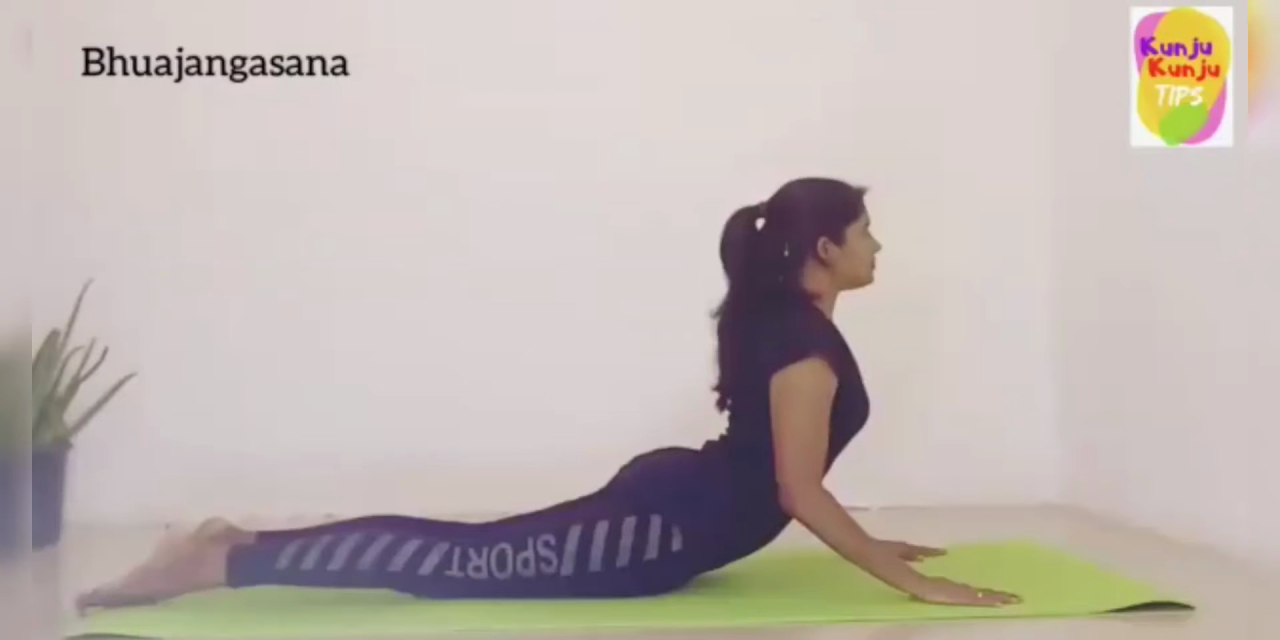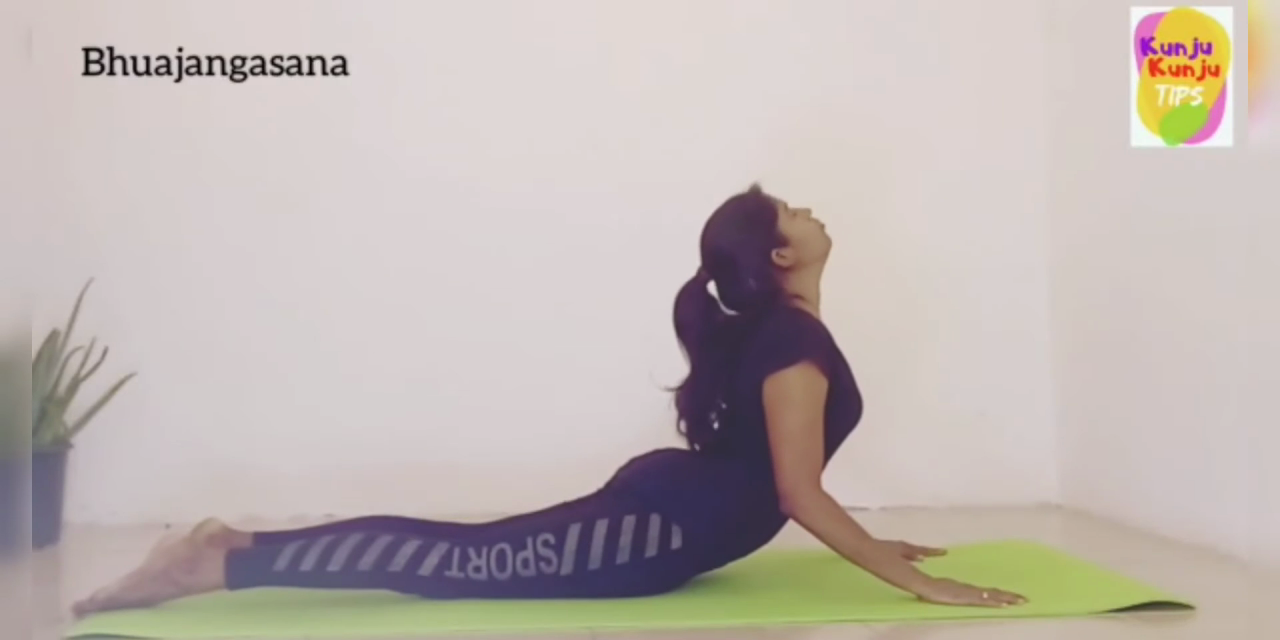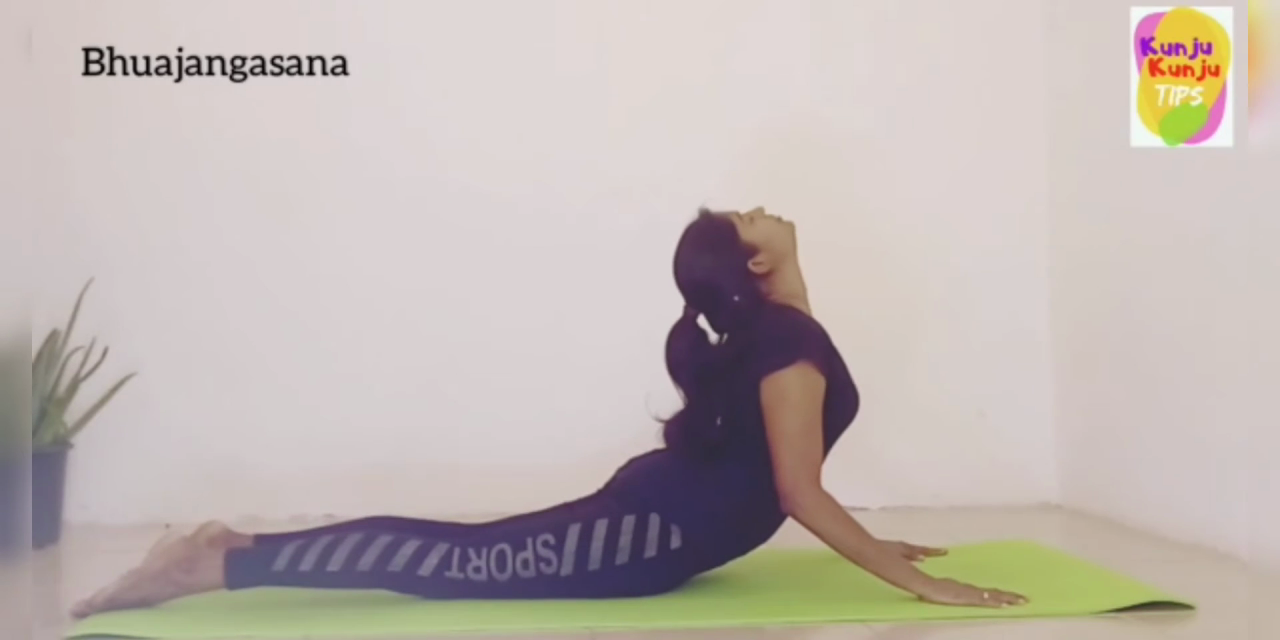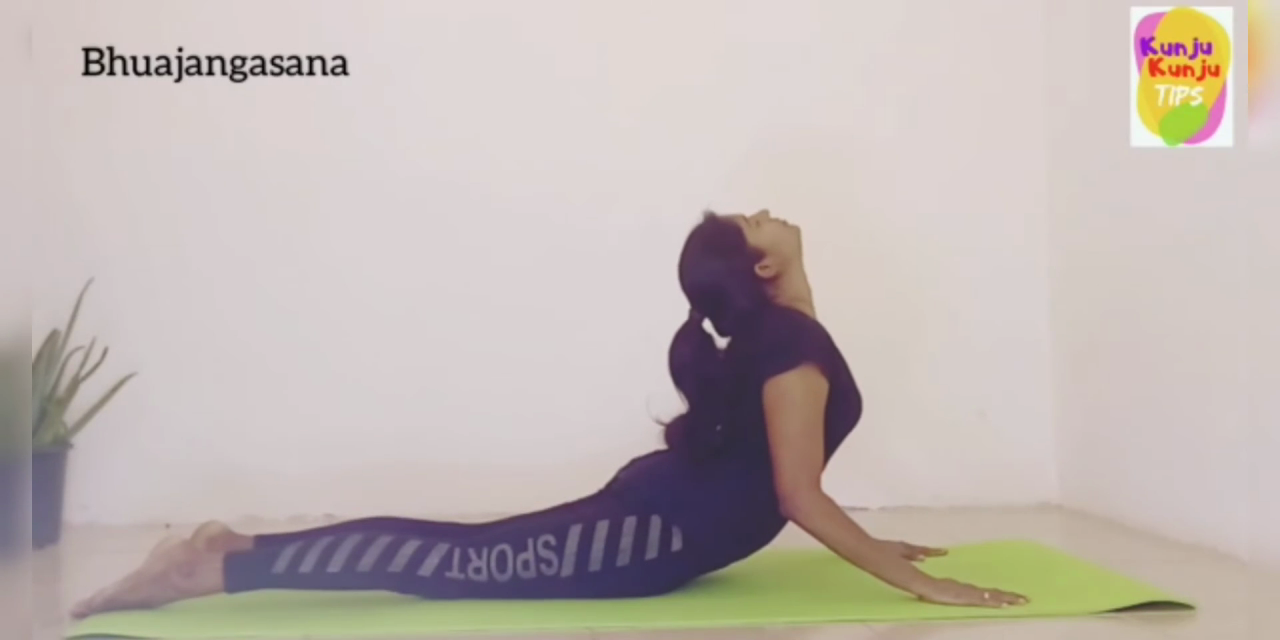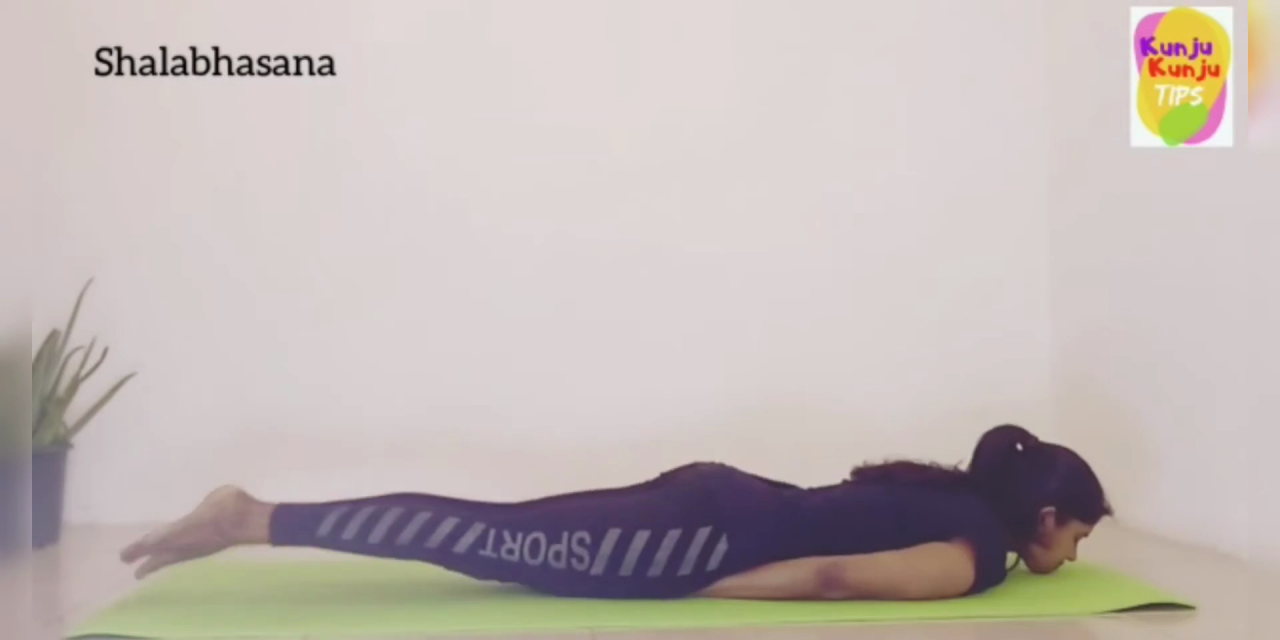
dt=0.7s
person 1, frame 1
left shoulder: (785, 322)
right shoulder: (809, 342)
left elbow: (784, 473)
right elbow: (800, 493)
left wrist: (872, 543)
right wrist: (911, 583)
left hip: (666, 496)
right hip: (670, 528)
left knee: (469, 545)
right knee: (460, 567)
left ankle: (243, 540)
right ankle: (217, 565)
person 1, frame 2
left shoulder: (771, 327)
right shoulder: (797, 344)
left elbow: (782, 476)
right elbow: (800, 496)
left wrist: (870, 543)
right wrist: (914, 580)
left hip: (660, 502)
right hip: (662, 528)
left knee: (462, 547)
right knee: (461, 566)
left ankle: (238, 543)
right ankle: (209, 568)
person 1, frame 3
left shoulder: (769, 332)
right shoulder: (790, 342)
left elbow: (779, 474)
right elbow: (800, 494)
left wrist: (875, 545)
right wrist: (916, 581)
left hip: (657, 505)
right hip: (658, 531)
left knee: (461, 551)
right knee: (457, 566)
left ankle: (233, 545)
right ankle: (213, 565)
person 1, frame 4
left shoulder: (772, 333)
right shoulder: (794, 346)
left elbow: (781, 479)
right elbow: (801, 499)
left wrist: (876, 545)
right wrist: (917, 581)
left hip: (658, 506)
right hip: (658, 534)
left knee: (456, 546)
right knee: (455, 566)
left ankle: (235, 547)
right ankle: (205, 571)
person 1, frame 5
left shoulder: (965, 496)
right shoulder: (978, 556)
right elbow: (834, 575)
right wrist: (708, 595)
left hip: (714, 499)
right hip: (712, 536)
left knee: (491, 529)
right knee: (490, 541)
left ankle: (260, 516)
right ankle: (256, 521)
